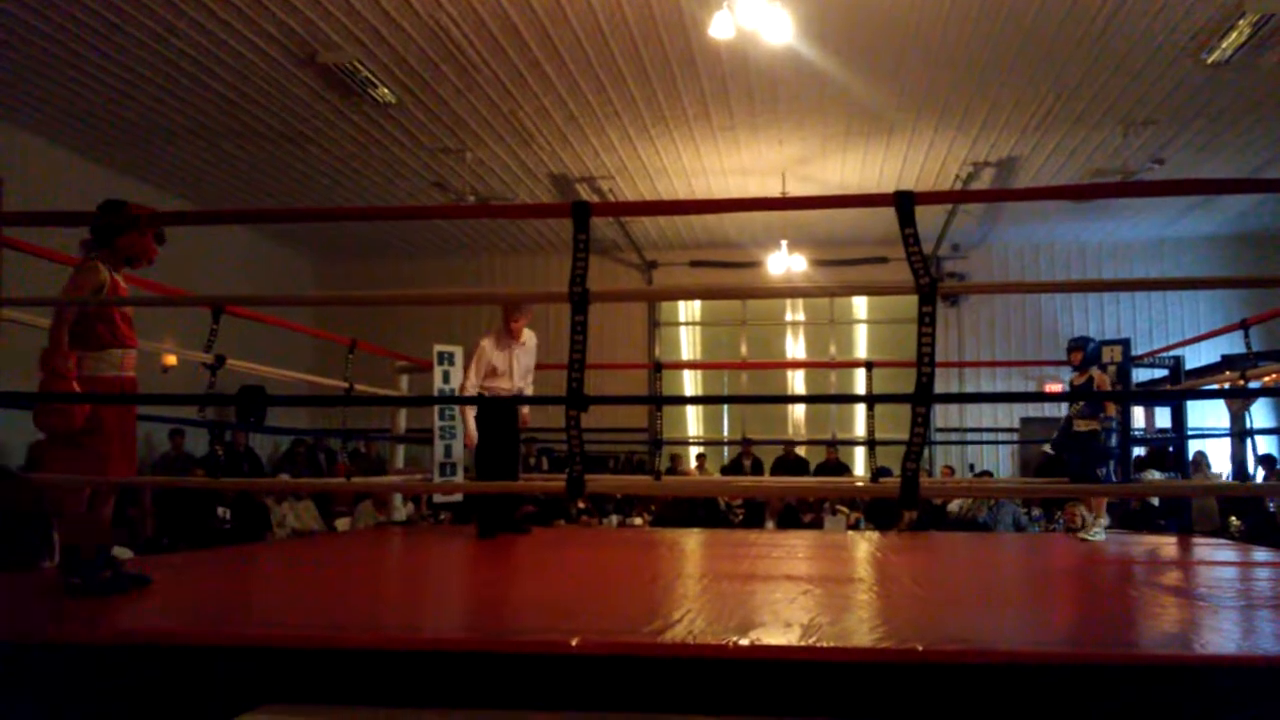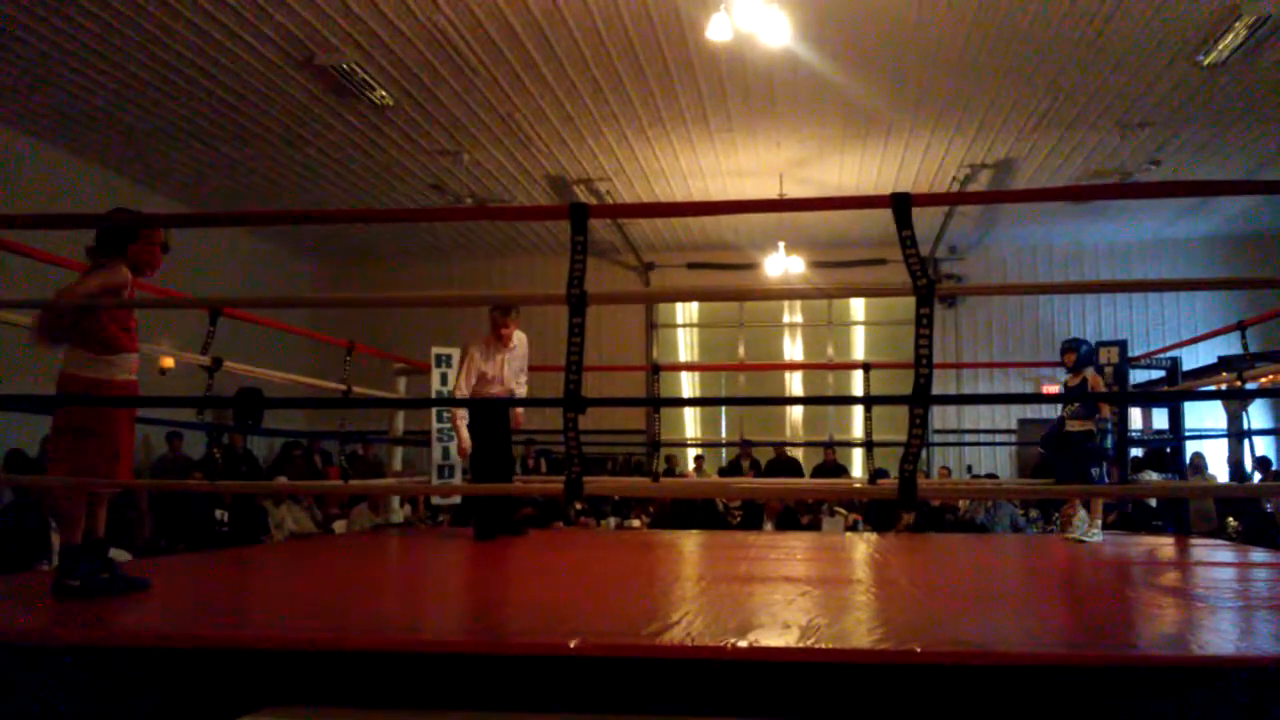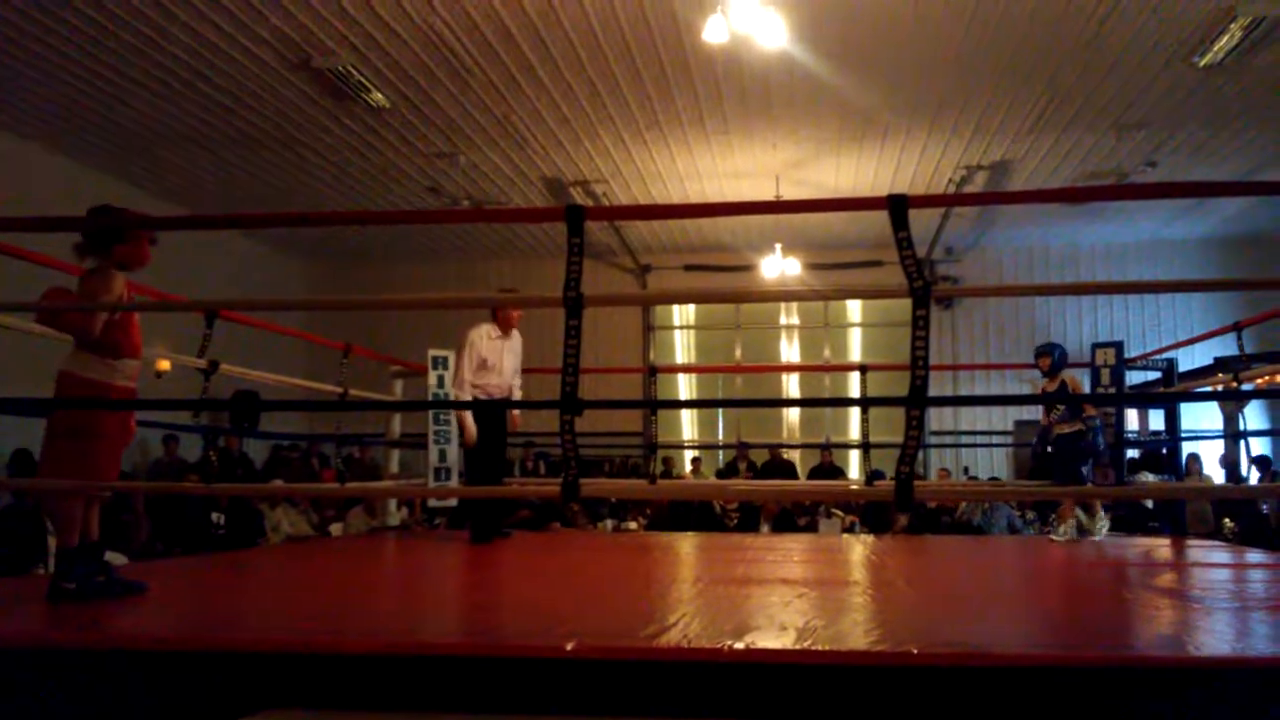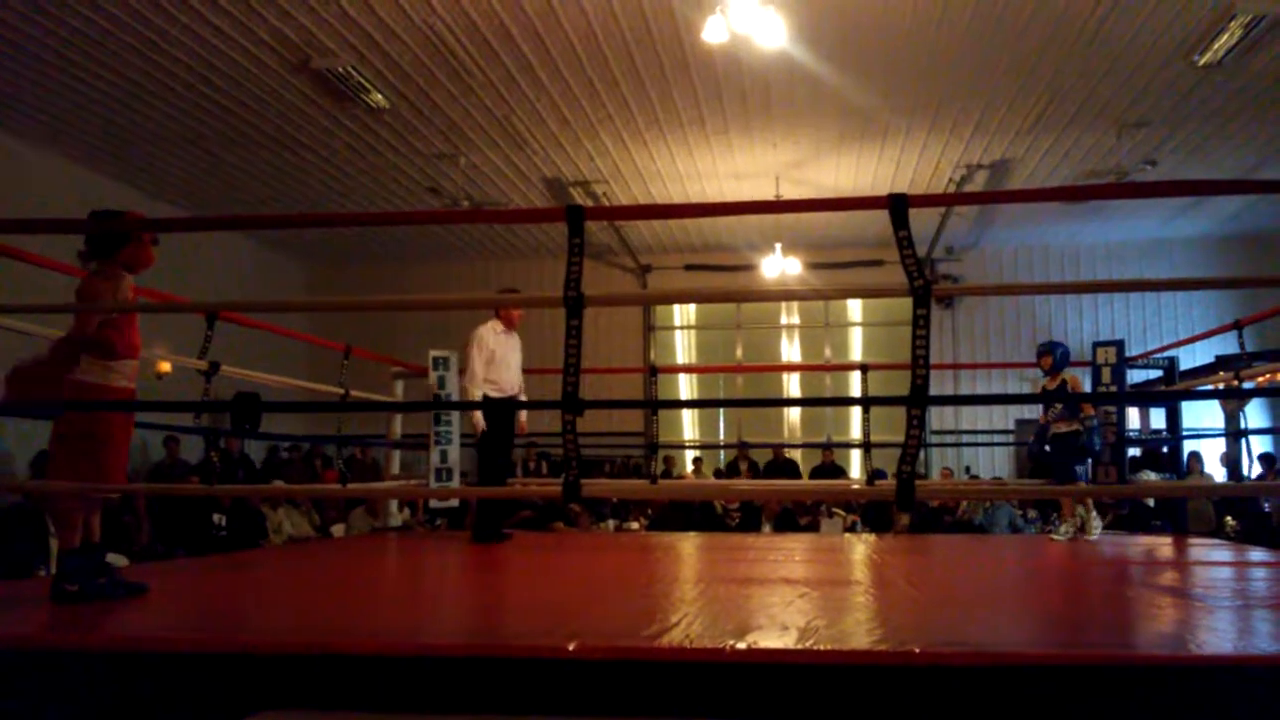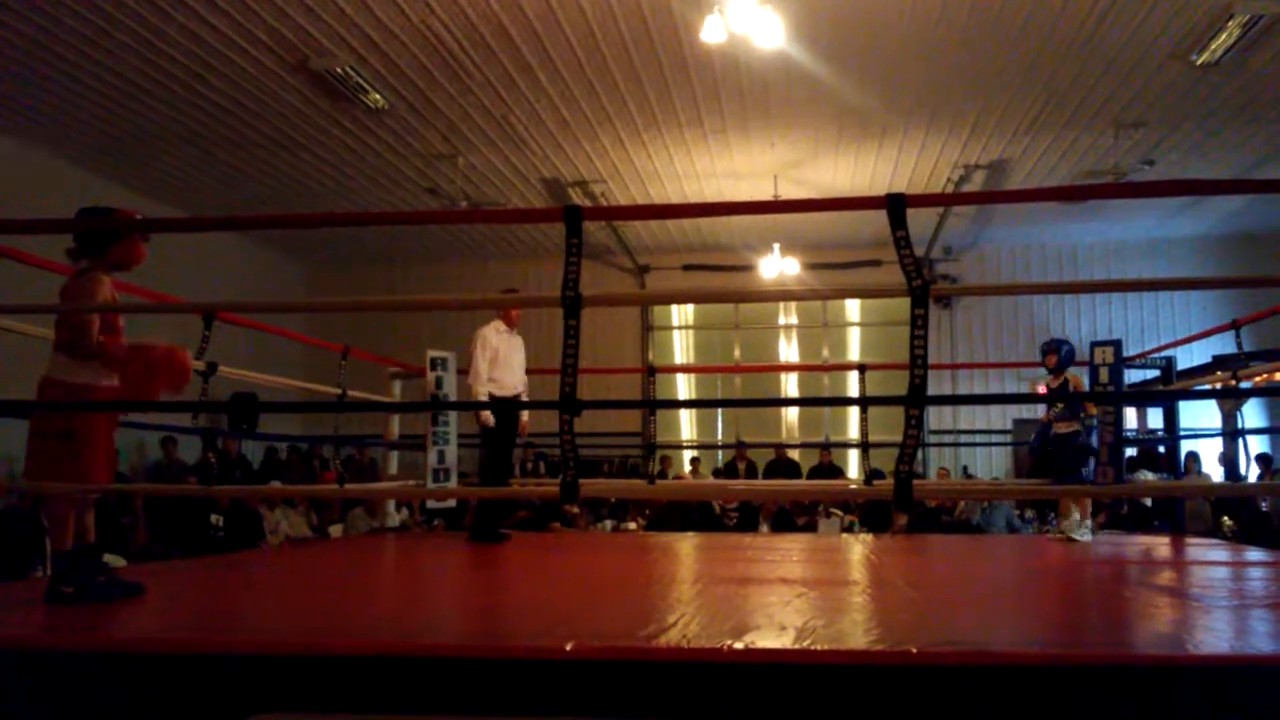
dt=0.5s
person 1, frame 1
left shoulder: (115, 277)
right shoulder: (96, 270)
right elbow: (63, 321)
right wrist: (61, 377)
left hip: (115, 386)
right hip: (90, 386)
left knee: (109, 476)
right knee: (81, 475)
left ankle: (99, 562)
right ankle: (73, 567)
person 1, frame 2
left shoulder: (117, 277)
right shoulder: (116, 273)
right elbow: (69, 296)
right wrist: (63, 323)
left hip: (110, 388)
right hip: (92, 386)
left knee: (101, 477)
right knee: (81, 475)
left ankle: (95, 564)
right ankle: (71, 569)
person 1, frame 3
left shoulder: (107, 278)
right shoulder: (111, 278)
left elbow: (89, 328)
right elbow: (90, 330)
right wrist: (63, 316)
left hip: (105, 392)
right hip: (92, 390)
left knee: (90, 480)
right knee: (77, 480)
left ankle: (91, 567)
right ankle: (67, 573)
person 1, frame 4
left shoulder: (104, 281)
right shoulder: (117, 281)
left elbow: (87, 334)
right elbow: (83, 333)
right wrist: (51, 369)
left hip: (104, 394)
right hip: (96, 393)
left knee: (90, 483)
right knee: (82, 483)
left ankle: (93, 569)
right ankle: (69, 575)
person 1, frame 5
left shoulder: (96, 282)
right shoulder: (94, 282)
right elbow: (86, 343)
left wrist: (139, 363)
right wrist: (139, 360)
left hip: (89, 394)
right hip: (76, 394)
left knee: (84, 484)
right knee: (71, 484)
left ankle: (90, 569)
right ankle: (64, 578)
person 2, frame 1
left shoulder: (531, 339)
right shoulder: (488, 344)
right elbow: (470, 385)
left wrist: (525, 406)
right wrist: (470, 426)
left hip: (509, 405)
right hip: (486, 405)
left knee: (511, 462)
right knee: (488, 463)
left ankle: (507, 517)
right ankle: (487, 521)
person 2, frame 2
left shoulder: (522, 341)
right shoulder: (477, 350)
right elbow: (461, 393)
left wrist: (518, 406)
right wrist: (463, 435)
left hip: (502, 408)
right hip: (478, 410)
left knee: (505, 464)
right knee: (482, 467)
left ankle: (504, 519)
right ankle: (484, 525)
person 2, frame 3
left shoulder: (516, 337)
right shoulder: (477, 337)
right elbow: (462, 381)
left wrist: (515, 408)
right wrist: (467, 422)
left hip: (498, 406)
right hip: (476, 406)
left knee: (497, 466)
right knee: (477, 468)
left ankle: (493, 523)
right ankle: (480, 528)
person 2, frame 4
left shoulder: (514, 338)
right shoulder: (483, 334)
right elbow: (473, 377)
left wrist: (522, 413)
right wrist: (476, 415)
left hip: (508, 406)
right hip: (489, 406)
left knee: (502, 466)
right knee: (490, 467)
left ankle: (494, 525)
right ankle: (484, 528)
person 2, frame 5
left shoulder: (518, 340)
right shoulder: (486, 334)
right elbow: (478, 376)
left wrist: (524, 413)
right wrist: (484, 412)
left hip: (511, 405)
right hip: (492, 406)
left knee: (502, 465)
right knee: (495, 465)
left ankle: (485, 526)
right ankle: (487, 526)
person 3, frame 1
left shoulder: (1099, 378)
right shoulder: (1073, 380)
left elbow: (1110, 408)
left wrist: (1107, 432)
right wrist: (1061, 435)
left hip: (1095, 433)
right hip: (1077, 434)
left knee: (1098, 478)
right knee: (1079, 477)
left ankle: (1098, 525)
right ankle: (1097, 515)
person 3, frame 2
left shoulder: (1093, 379)
right shoulder: (1067, 382)
left elbow: (1105, 409)
left wrist: (1103, 435)
right wrist: (1053, 435)
left hip: (1088, 434)
right hip: (1068, 435)
left knee: (1093, 479)
right knee: (1066, 477)
left ankle: (1095, 526)
right ankle: (1078, 518)
person 3, frame 3
left shoulder: (1071, 381)
right shoulder: (1044, 388)
left elbow: (1088, 408)
left wrist: (1094, 434)
right wrist: (1041, 442)
left hip: (1077, 435)
right hip: (1058, 439)
left knee: (1082, 478)
right knee: (1064, 481)
left ankle: (1099, 517)
right ankle: (1068, 525)
person 3, frame 4
left shoulder: (1071, 380)
right shoulder: (1044, 387)
left elbow: (1087, 408)
left wrist: (1091, 434)
right wrist: (1038, 440)
left hip: (1074, 434)
right hip: (1055, 437)
left knee: (1077, 478)
right knee: (1062, 481)
left ankle: (1091, 516)
right ankle: (1069, 524)
person 3, frame 5
left shoulder: (1074, 380)
right shoulder: (1049, 384)
left elbow: (1090, 409)
left wrist: (1087, 435)
right wrist: (1040, 437)
left hip: (1077, 435)
right hip: (1058, 437)
left knee: (1080, 480)
right knee: (1061, 480)
left ankle: (1085, 526)
right ankle: (1071, 520)
